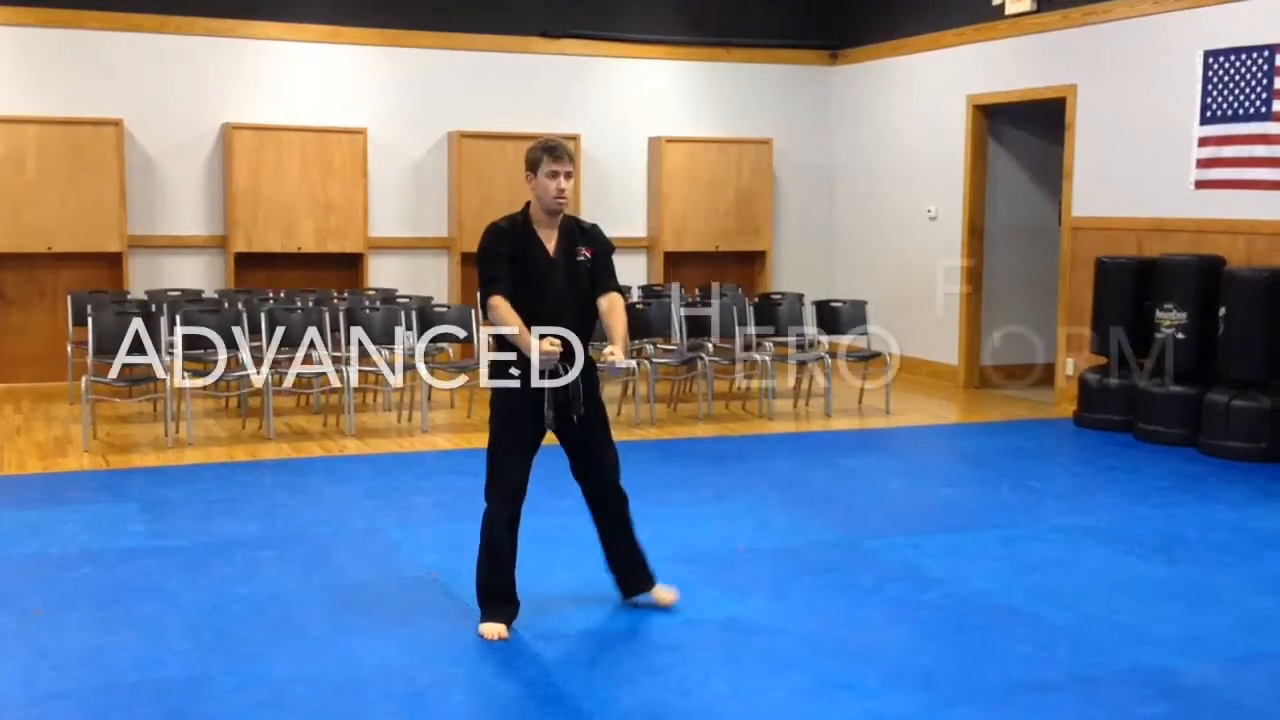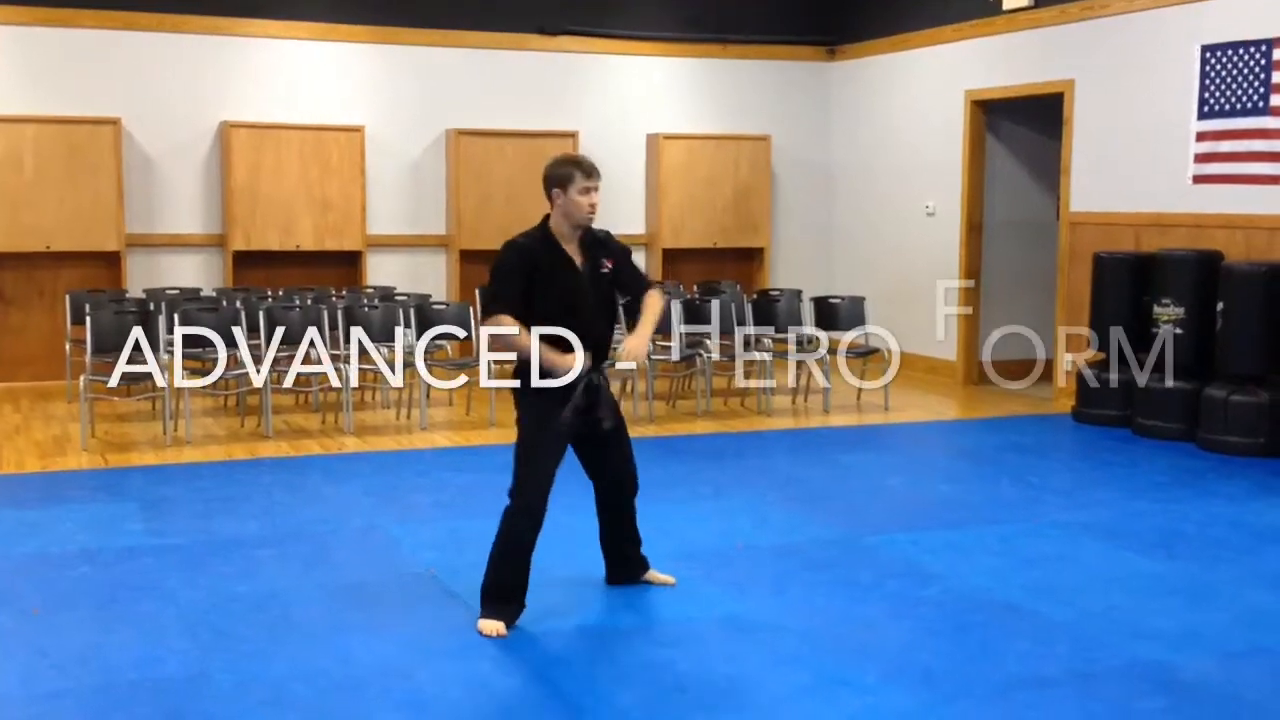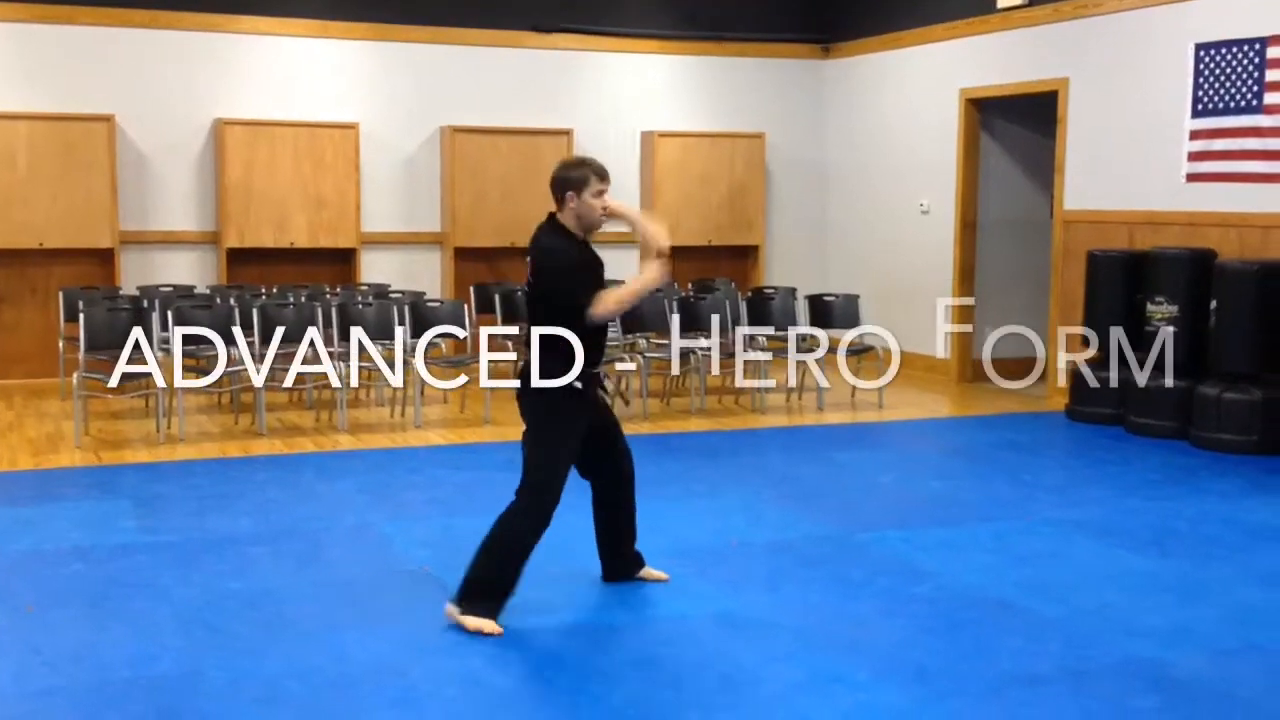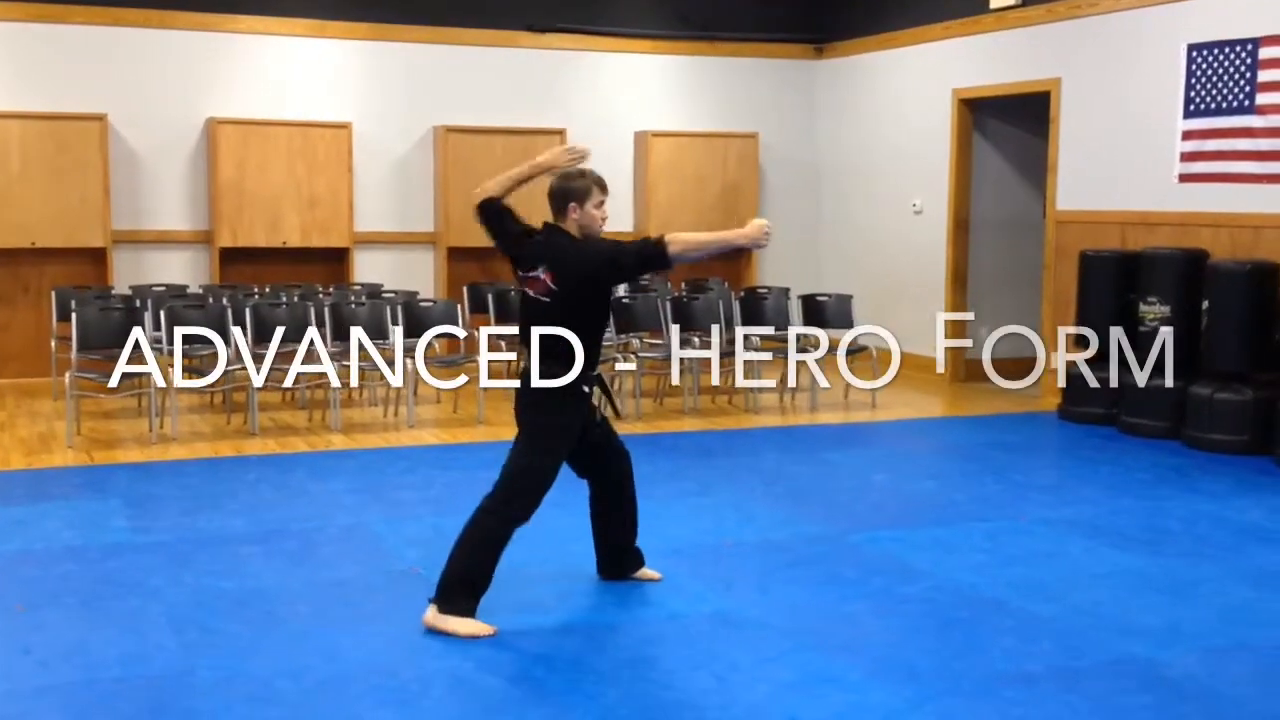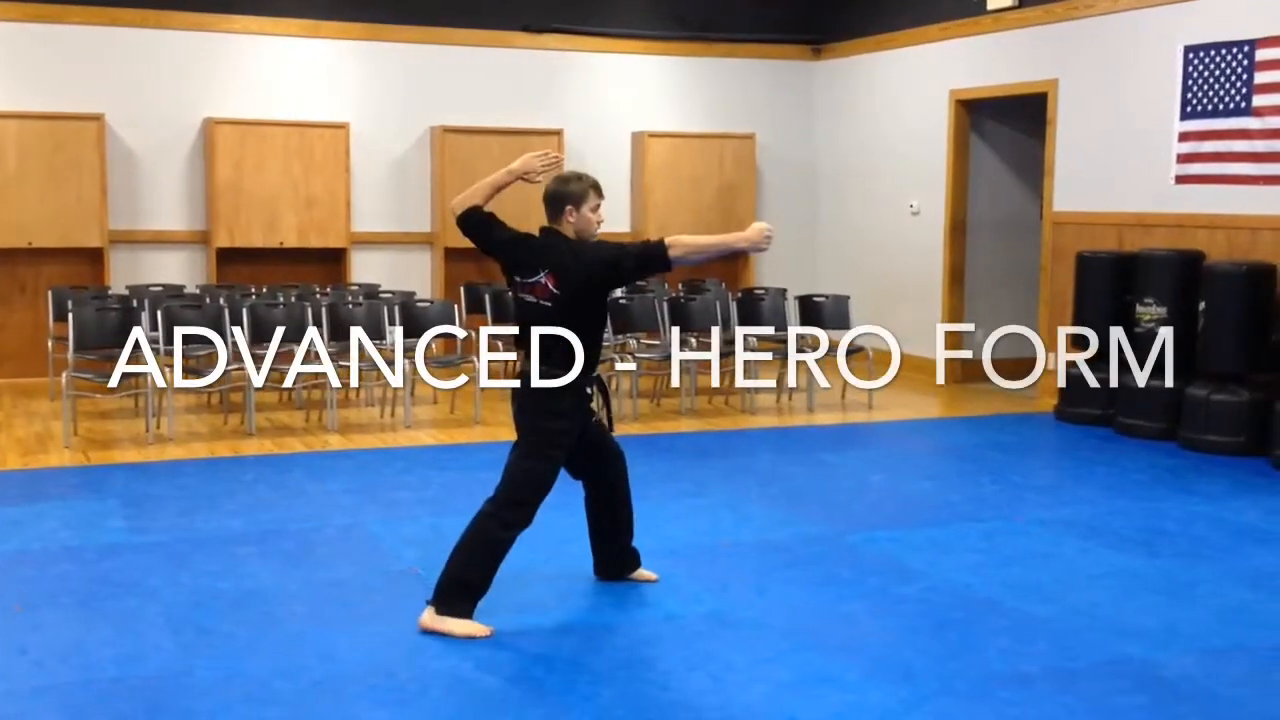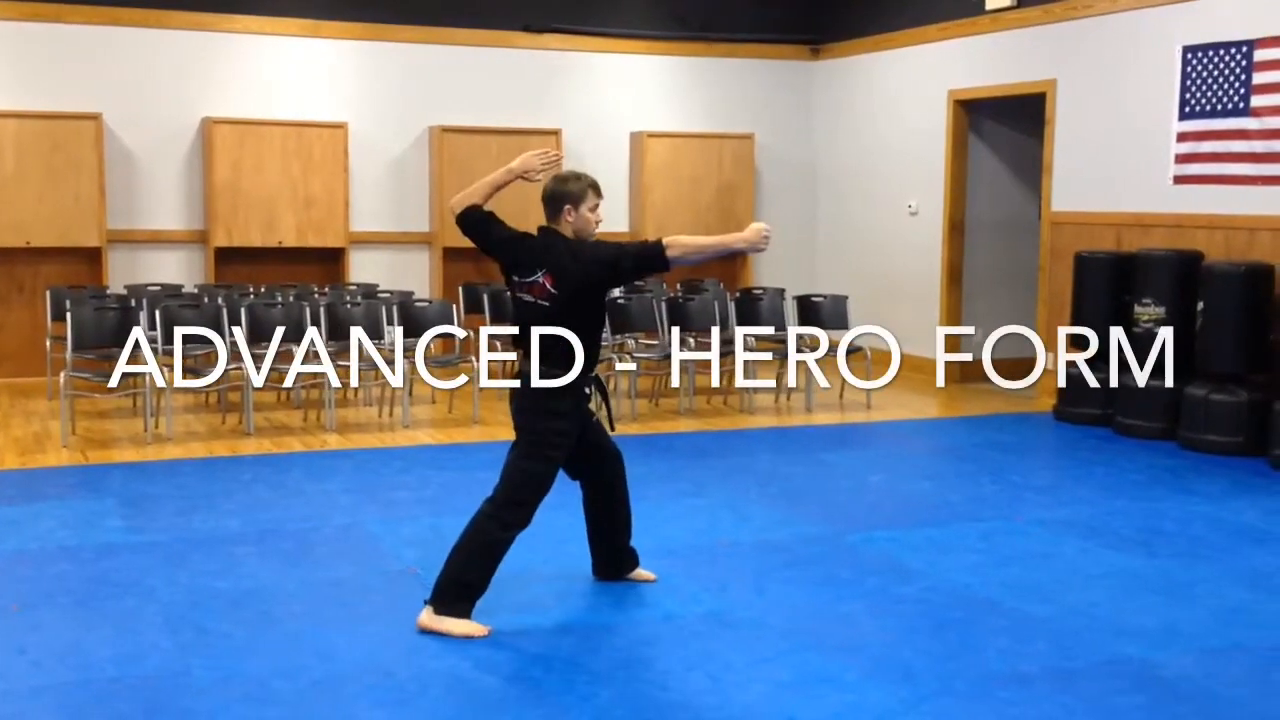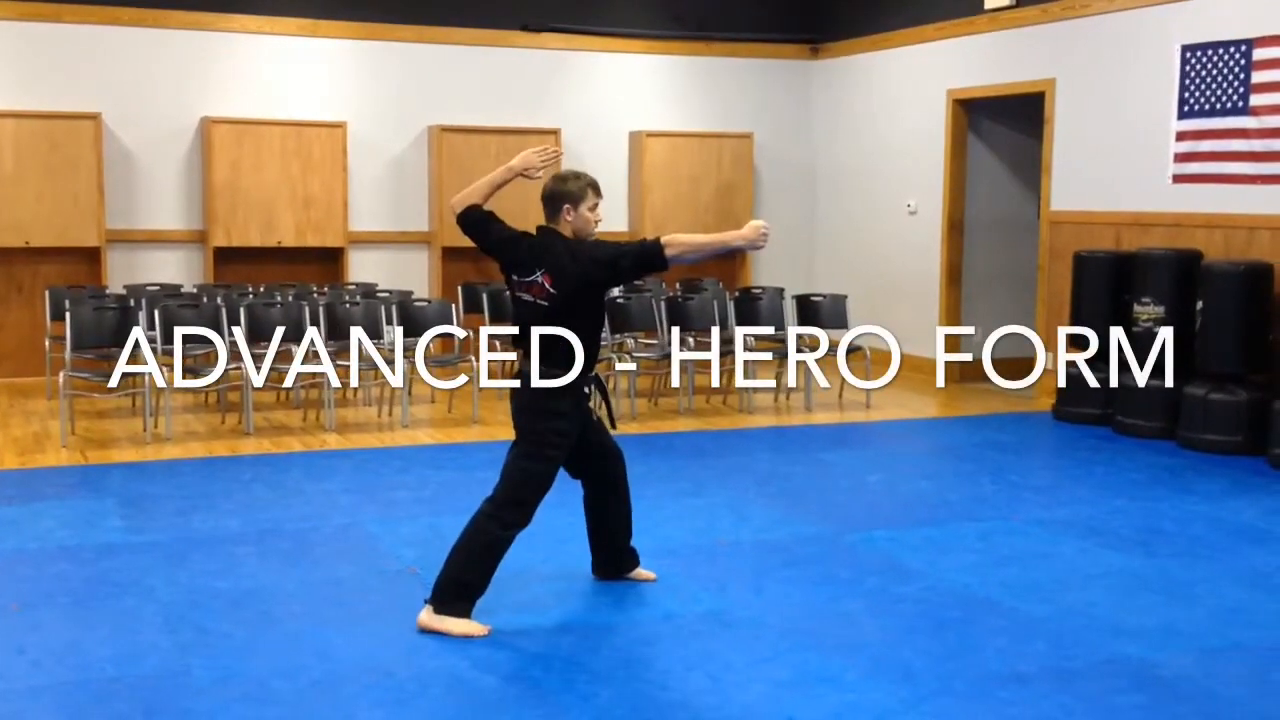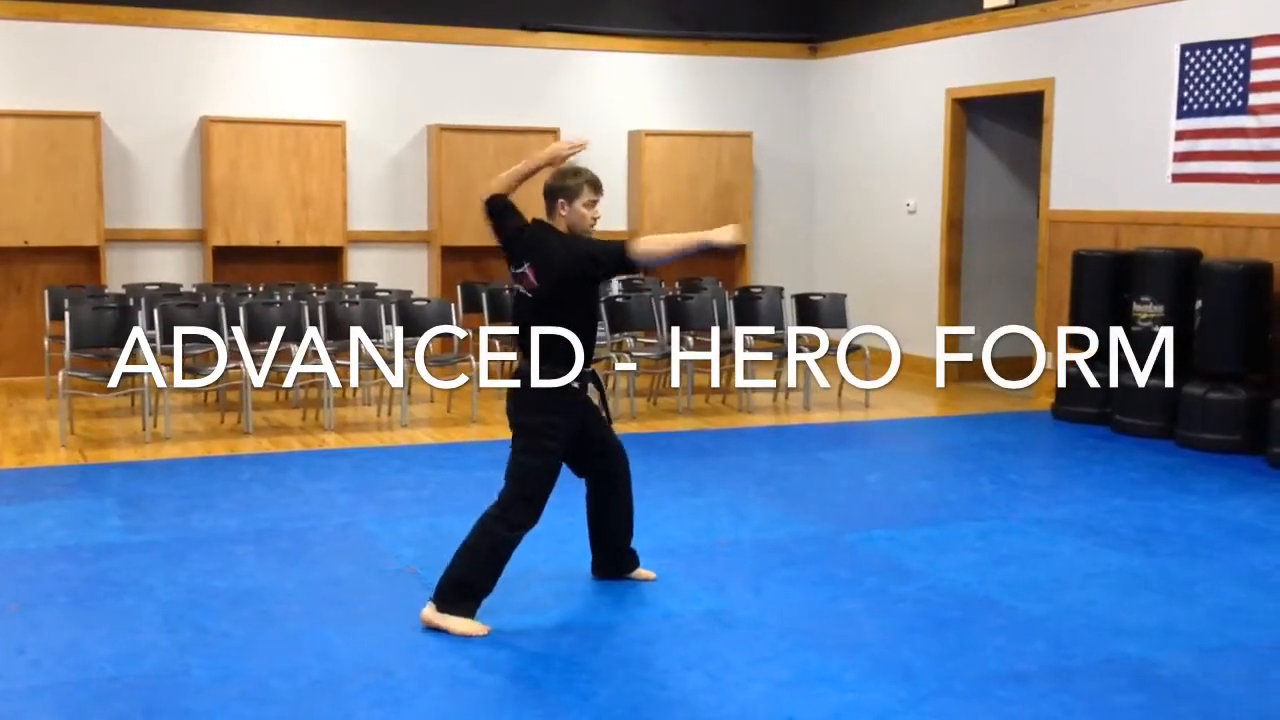
dt=0.2s
person 1, frame 1
left shoulder: (589, 238)
right shoulder: (502, 236)
left elbow: (609, 297)
right elbow: (495, 302)
left wrist: (617, 345)
right wrist: (530, 344)
left hip: (577, 376)
right hip: (519, 379)
left knee: (605, 482)
right knee: (505, 495)
left ankle: (637, 581)
right ankle: (496, 607)
person 1, frame 2
left shoulder: (606, 247)
right shoulder: (523, 252)
left elbow: (648, 292)
right elbow: (496, 321)
left wrist: (640, 336)
right wrist: (550, 358)
left hip: (593, 386)
right hip: (543, 389)
left knee: (620, 479)
right knee: (530, 496)
left ankle: (627, 567)
right ankle: (499, 604)
person 1, frame 3
left shoulder: (569, 229)
right shoulder: (558, 250)
left elbow: (603, 208)
right elbow: (599, 308)
left wrist: (645, 227)
right wrist: (649, 277)
left hip: (578, 384)
right hip: (553, 390)
left knee: (616, 468)
right knee: (537, 497)
left ankle: (622, 563)
right ankle: (474, 601)
person 1, frame 4
left shoulder: (529, 244)
right shoulder: (588, 258)
left elbow: (485, 199)
right elbow: (668, 251)
left wrist: (538, 166)
right wrist: (741, 237)
left hip: (558, 389)
right hip: (553, 395)
left knee: (612, 466)
right knee: (513, 496)
left ankle: (619, 562)
right ankle: (447, 605)
person 1, frame 5
left shoulder: (520, 250)
right shoulder: (589, 261)
left elbow: (463, 209)
right elbow: (671, 251)
left wrist: (514, 171)
right wrist: (741, 241)
left hip: (552, 391)
right hip: (554, 398)
left knee: (607, 466)
right knee: (512, 502)
left ankle: (616, 562)
right ankle: (445, 606)
person 1, frame 6
left shoulder: (519, 250)
right shoulder: (588, 261)
left elbow: (462, 208)
right elbow: (668, 251)
left wrist: (513, 170)
right wrist: (740, 241)
left hip: (551, 390)
right hip: (552, 397)
left knee: (605, 467)
right knee: (512, 502)
left ankle: (614, 562)
right ankle: (443, 606)
person 1, frame 7
left shoulder: (519, 249)
right shoulder: (586, 260)
left elbow: (463, 207)
right elbow: (666, 250)
left wrist: (513, 168)
right wrist: (738, 239)
left hip: (552, 390)
right hip: (552, 397)
left knee: (606, 467)
right knee: (512, 502)
left ankle: (615, 562)
right ankle: (444, 607)
person 1, frame 8
left shoulder: (524, 238)
right shoulder: (570, 254)
left elbow: (497, 195)
right elbow: (639, 252)
left wrist: (544, 160)
right wrist: (710, 238)
left hip: (560, 389)
right hip: (546, 394)
left knee: (610, 465)
right knee: (521, 502)
left ankle: (615, 562)
right ankle: (447, 604)
